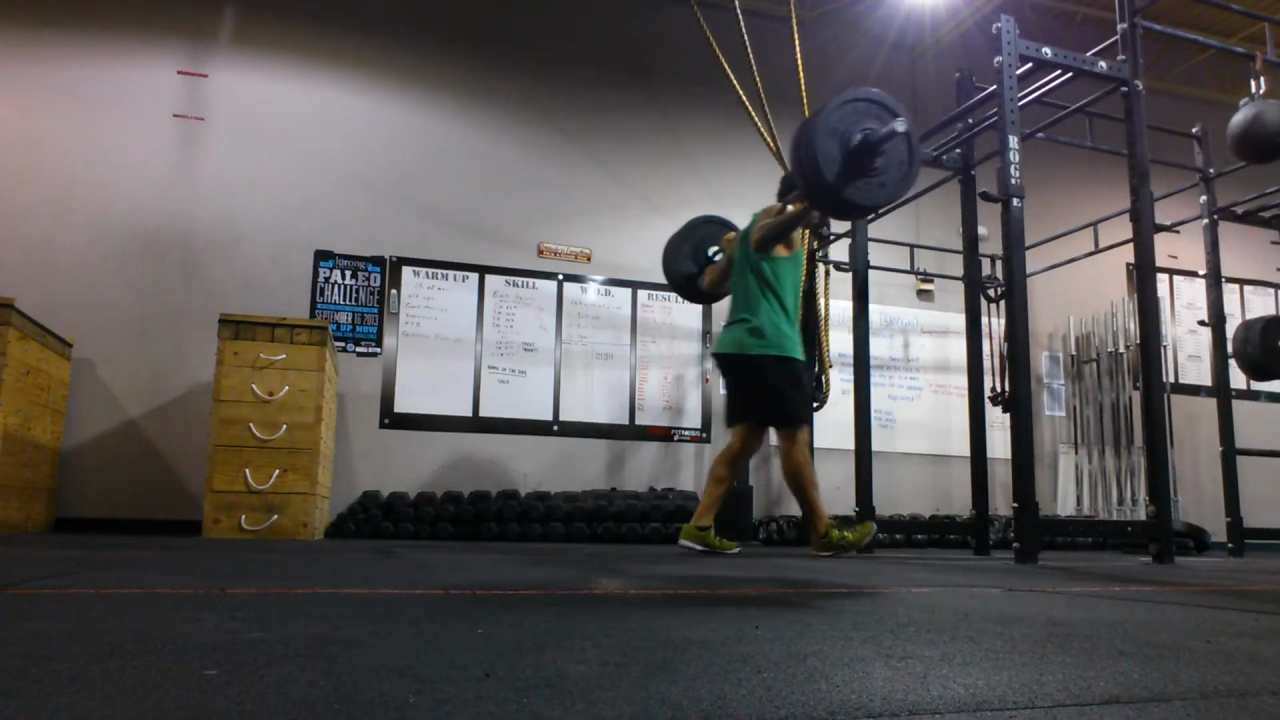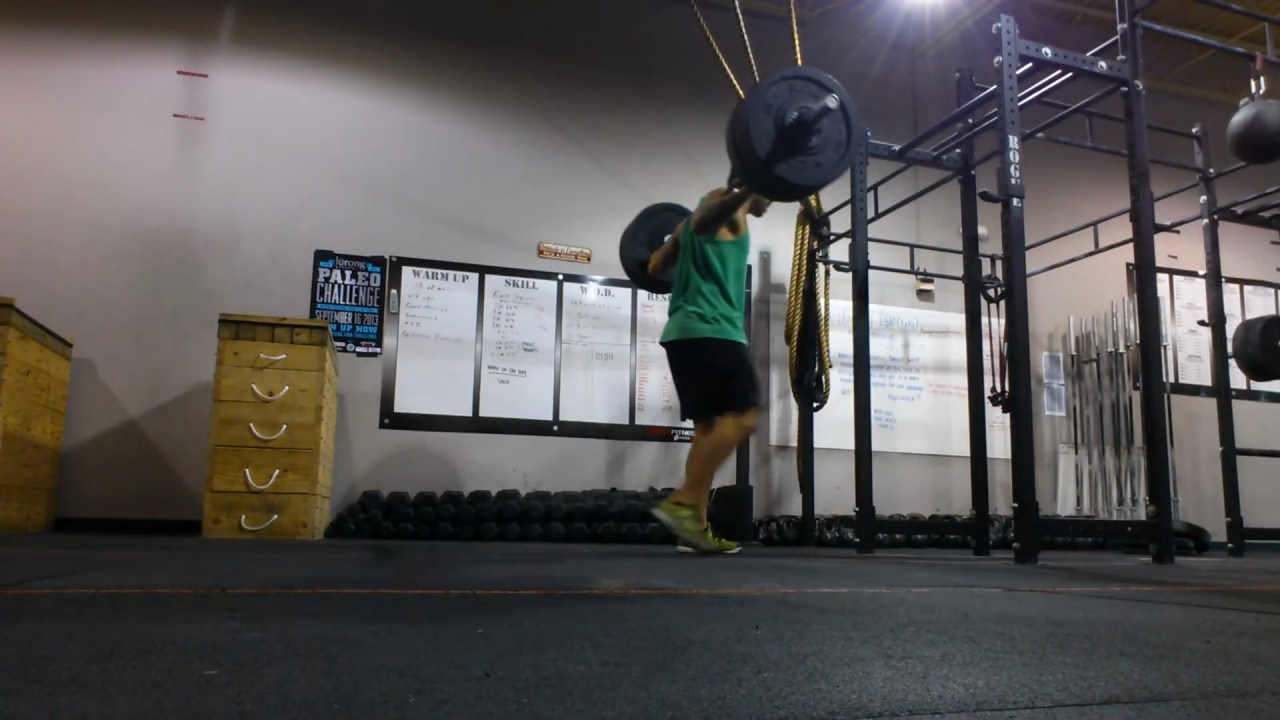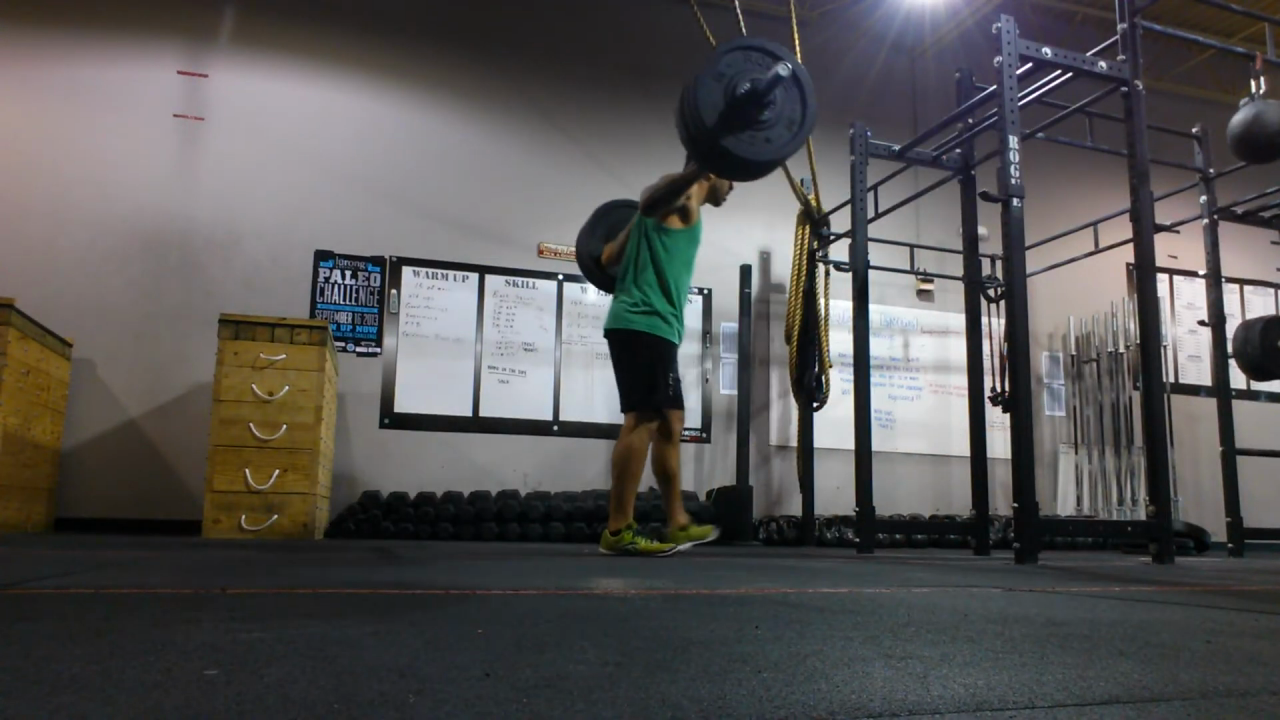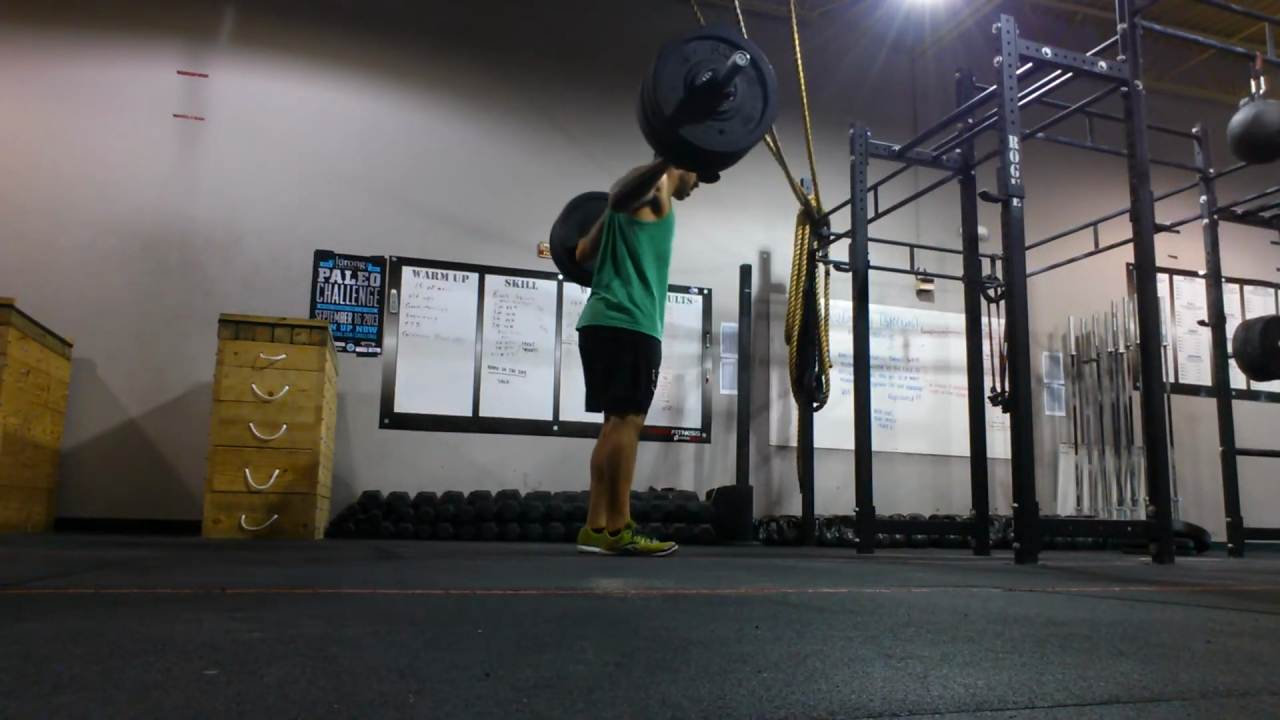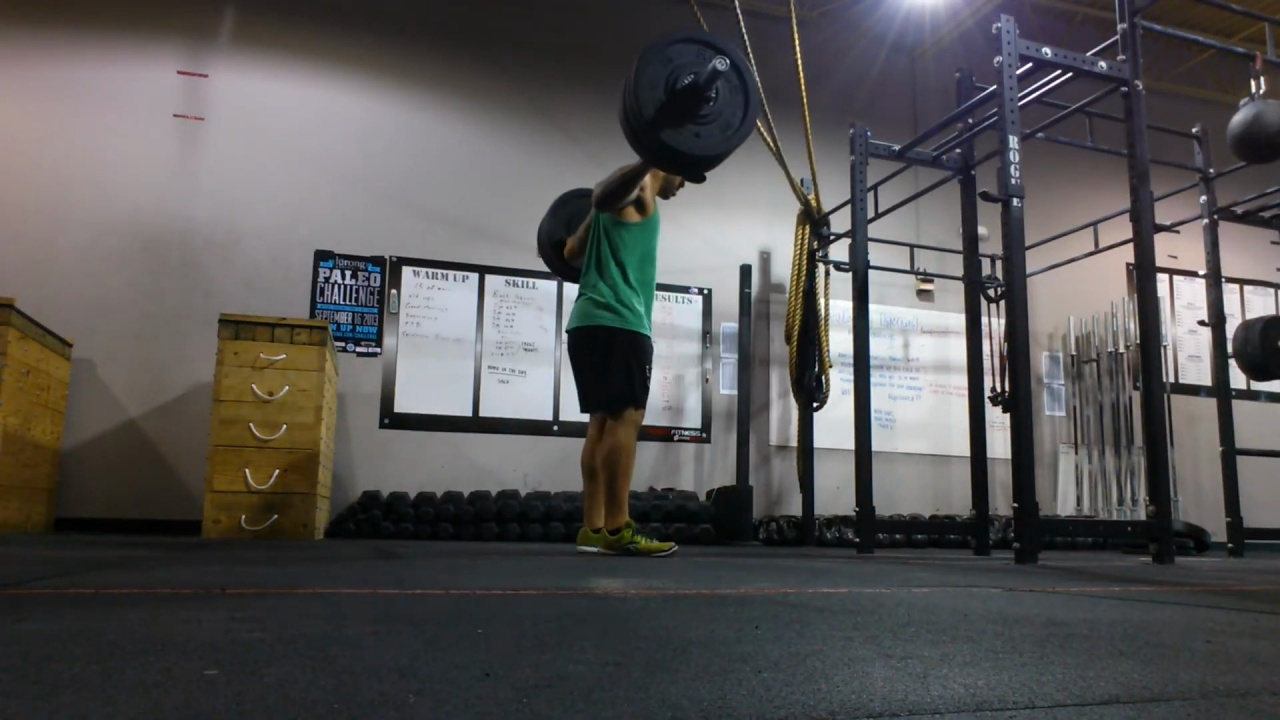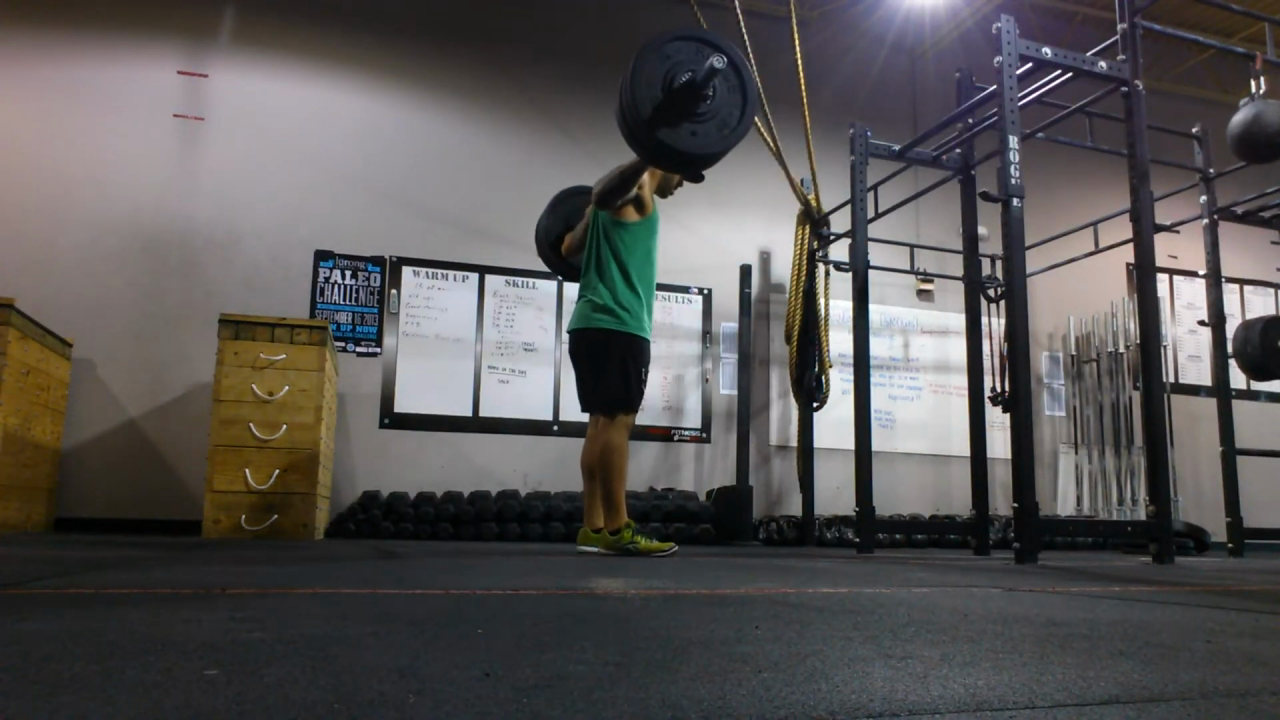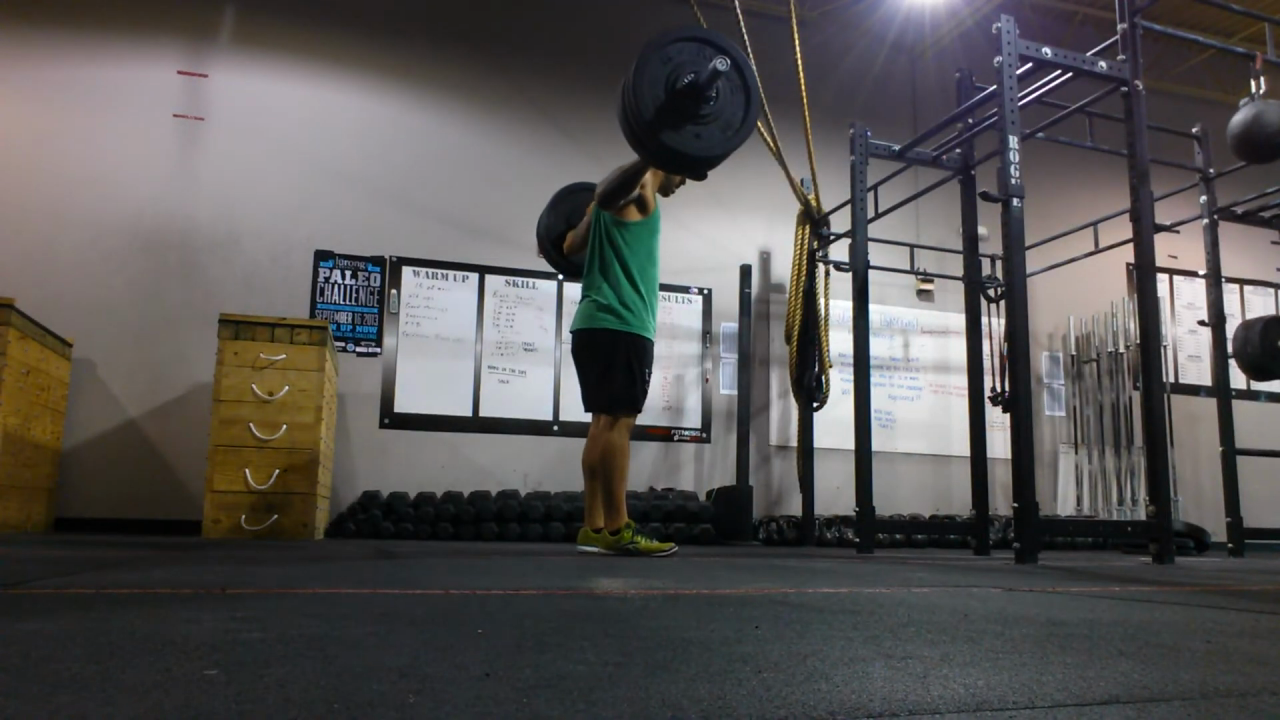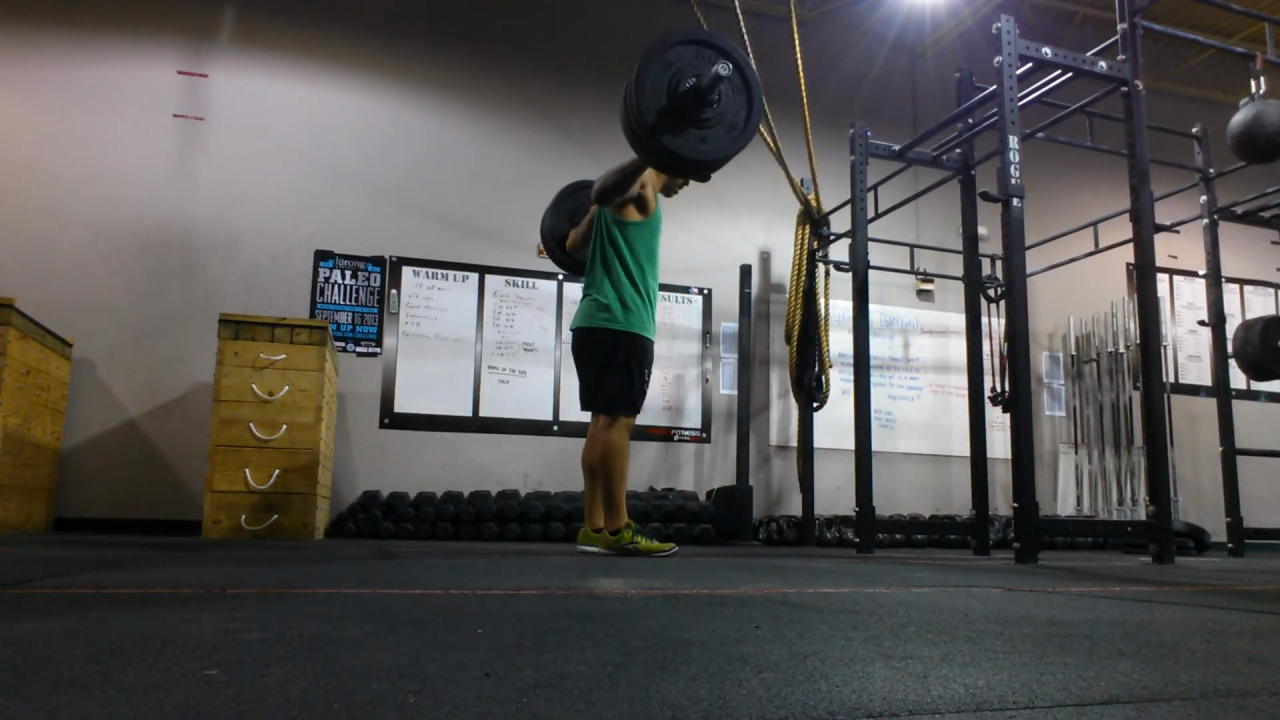
dt=0.4s
person 1, frame 1
left shoulder: (761, 225)
right shoulder: (779, 219)
left elbow: (711, 280)
right elbow: (766, 233)
left wrist: (730, 247)
left hip: (738, 345)
right hip: (768, 345)
left knee: (745, 438)
right knee: (796, 436)
left ankle: (699, 527)
right ankle: (824, 532)
person 1, frame 2
left shoulder: (709, 216)
right shoulder: (726, 203)
left elbow: (656, 266)
right elbow: (706, 216)
left wrist: (677, 235)
left hip: (687, 330)
right hip: (711, 329)
left knee: (717, 426)
right knee: (741, 419)
left ankle: (696, 527)
right ankle: (680, 504)
person 1, frame 3
left shoulder: (667, 206)
right shoulder: (682, 196)
left elbow: (610, 257)
right elbow: (651, 198)
left wrist: (628, 233)
right wrist: (698, 168)
left hip: (640, 324)
right hip: (647, 324)
left knee: (669, 424)
right knee: (643, 422)
left ankle: (678, 523)
right ankle: (619, 530)
person 1, frame 4
left shoulder: (637, 198)
right shoulder: (655, 185)
left elbow: (584, 252)
right elbow: (620, 194)
left wrist: (601, 227)
right wrist: (668, 159)
left hip: (604, 321)
right hip: (629, 323)
left knee: (617, 424)
right knee: (627, 421)
left ankle: (596, 528)
right ankle: (618, 530)
person 1, frame 5
left shoulder: (624, 196)
right shoulder: (639, 185)
left elbow: (572, 251)
right elbow: (603, 194)
left wrist: (589, 224)
right wrist: (651, 159)
left hip: (593, 322)
right hip: (616, 322)
left knee: (604, 421)
right knee: (625, 418)
left ankle: (594, 528)
right ankle: (618, 529)
person 1, frame 6
left shoulder: (620, 195)
right shoulder: (637, 186)
left elbow: (569, 248)
right elbow: (603, 193)
left wrist: (587, 219)
left hip: (596, 323)
right hip: (617, 324)
left knee: (603, 422)
right knee: (617, 421)
left ankle: (594, 529)
right ankle: (618, 530)
person 1, frame 7
left shoulder: (625, 193)
right shoulder: (639, 184)
left elbow: (571, 246)
right elbow: (606, 193)
left wrist: (589, 216)
left hip: (599, 322)
right hip: (619, 324)
left knee: (605, 422)
right knee: (617, 421)
left ankle: (594, 528)
right ankle: (617, 531)
person 1, frame 8
left shoulder: (626, 192)
right shoulder: (642, 182)
left elbow: (574, 243)
right elbow: (602, 190)
left wrist: (593, 215)
left hip: (600, 321)
right hip: (620, 324)
left knee: (605, 422)
right knee: (617, 421)
left ankle: (595, 528)
right ankle: (618, 531)
